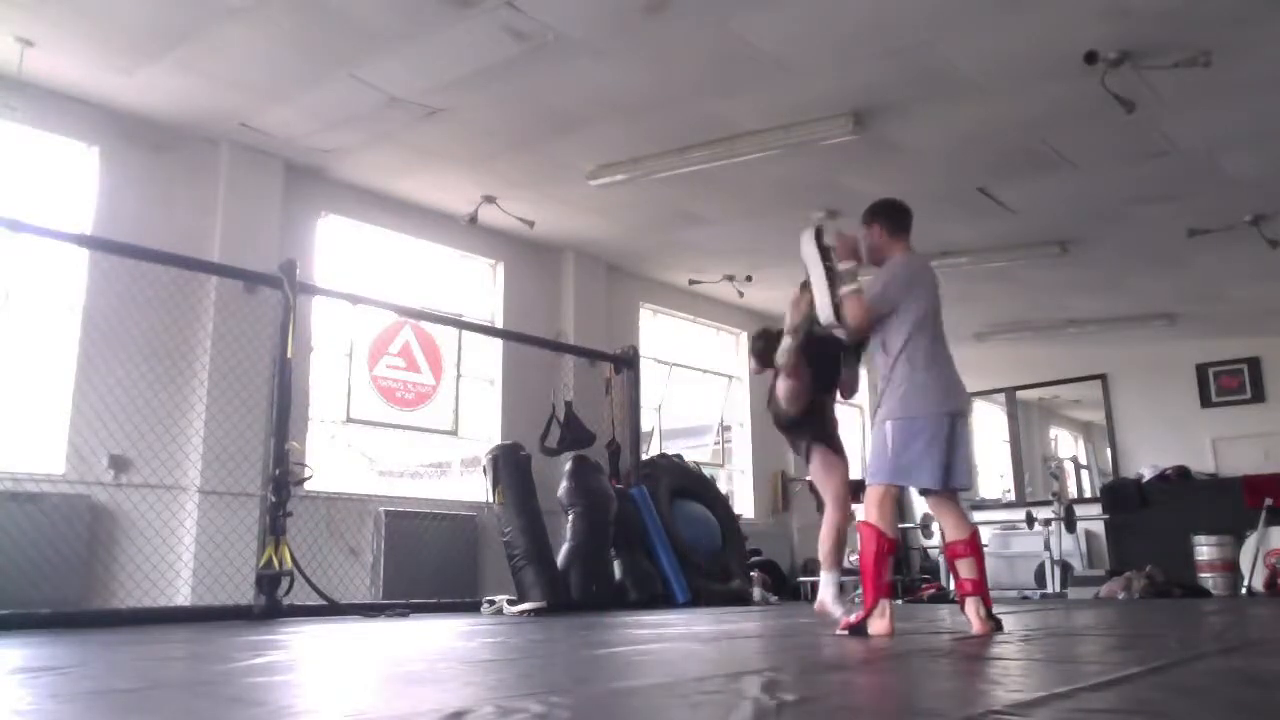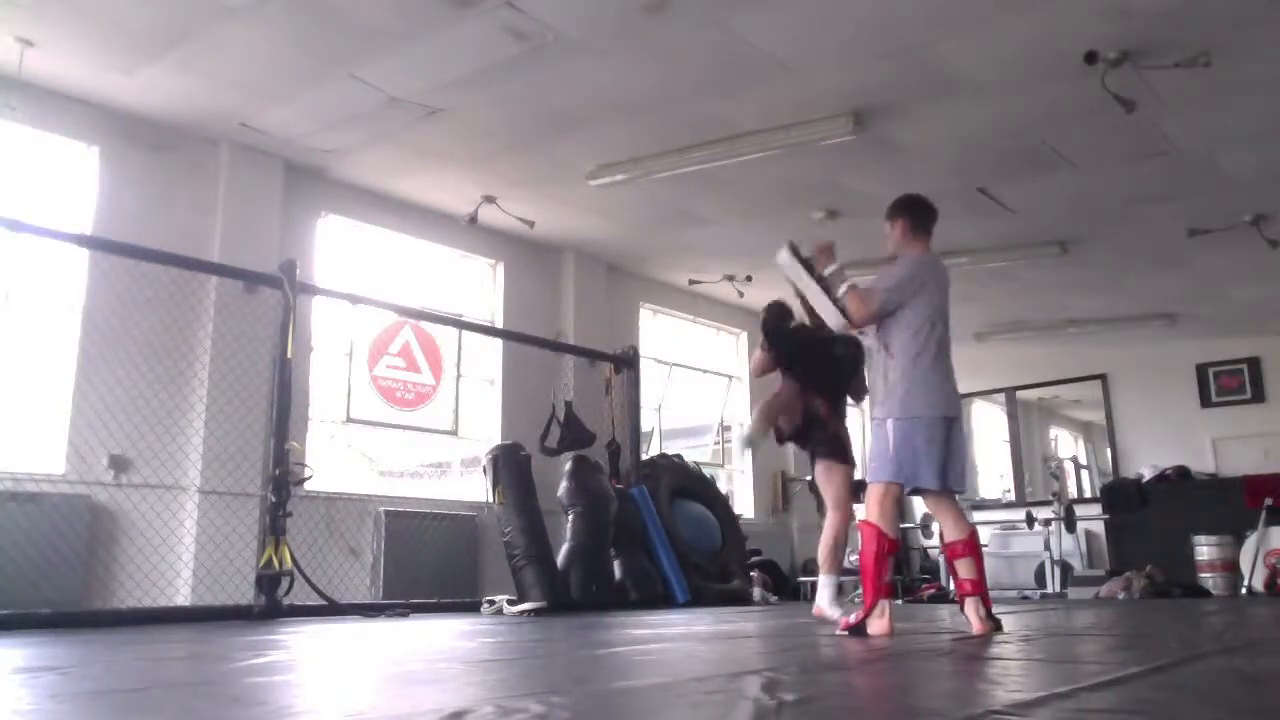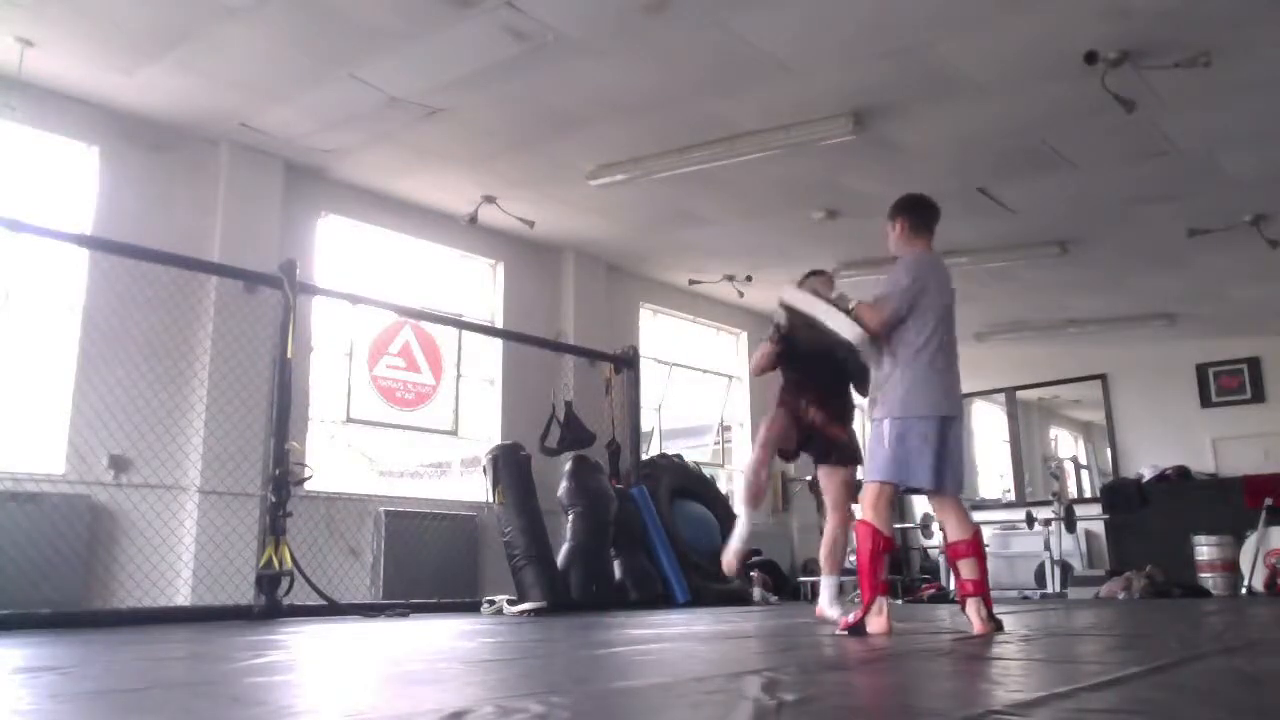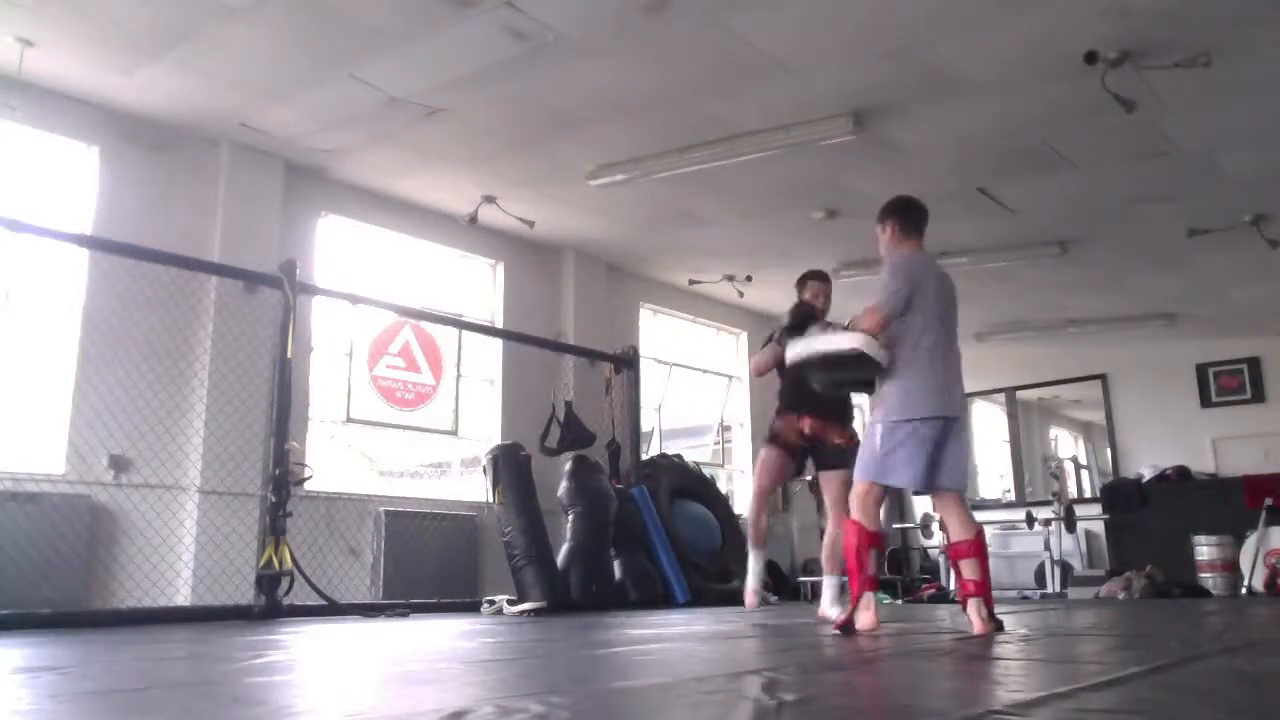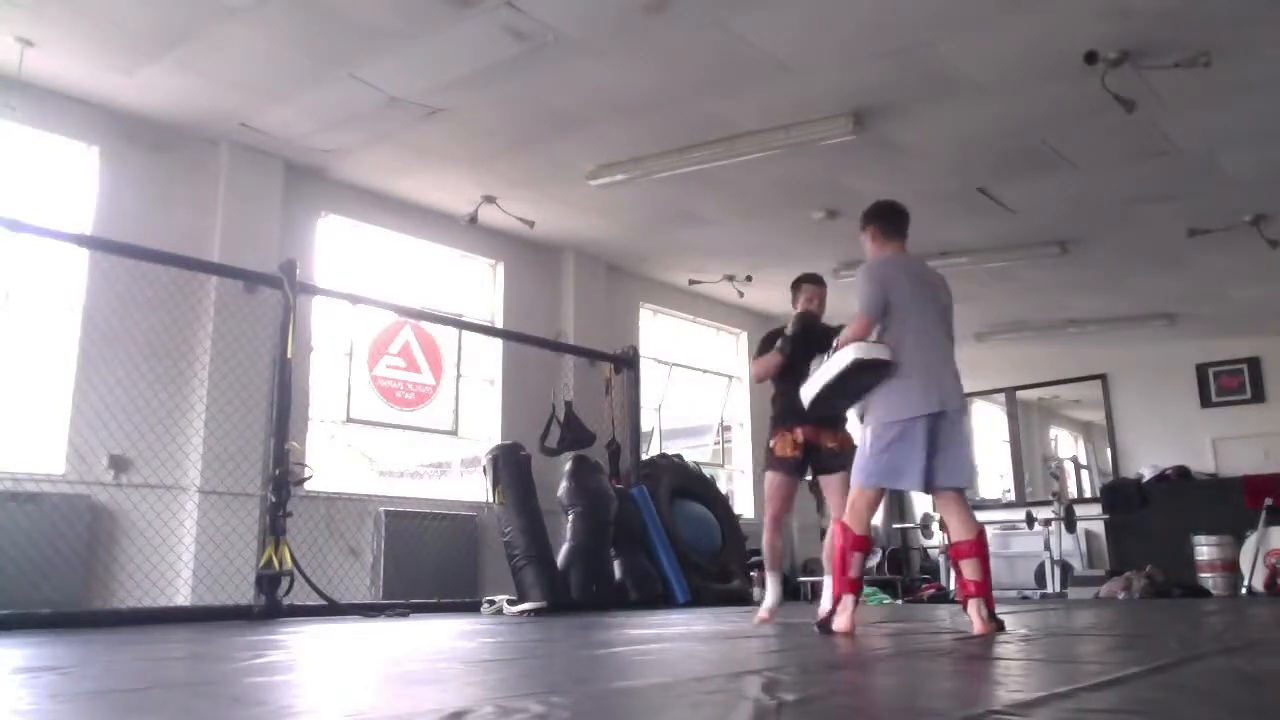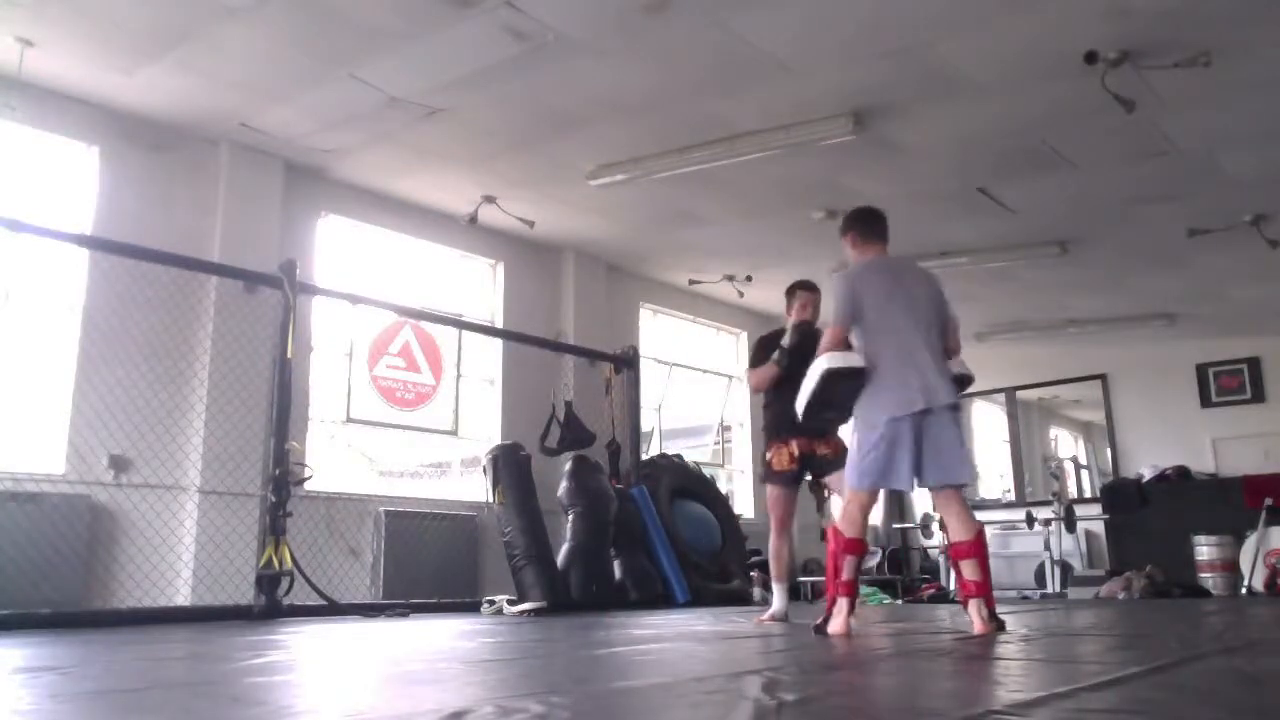
dt=0.1s
person 1, frame 1
left shoulder: (899, 270)
right shoulder: (916, 271)
left elbow: (855, 320)
right elbow: (874, 326)
left wrist: (843, 266)
left hip: (909, 403)
right hip: (940, 402)
left knee: (880, 498)
right knee: (945, 502)
left ankle: (877, 610)
right ankle: (978, 608)
person 1, frame 2
left shoulder: (913, 267)
right shoulder: (928, 269)
left elbow: (859, 313)
right elbow: (883, 318)
left wrist: (831, 270)
left hip: (907, 402)
right hip: (935, 403)
left knee: (881, 497)
right knee: (942, 501)
left ankle: (876, 610)
right ankle: (977, 607)
person 1, frame 3
left shoulder: (912, 266)
right shoulder: (937, 272)
left elbow: (874, 320)
left wrist: (843, 306)
right wrist: (861, 311)
left hip: (906, 402)
right hip: (941, 403)
left knee: (876, 498)
right knee: (947, 502)
left ankle: (874, 607)
right ankle: (979, 608)
person 1, frame 4
left shoulder: (901, 267)
right shoulder: (940, 276)
left elbow: (873, 324)
left wrist: (844, 330)
right wrist: (862, 325)
left hip: (905, 403)
right hip: (945, 402)
left knee: (864, 497)
right knee: (951, 501)
left ankle: (864, 605)
right ankle: (979, 608)
person 1, frame 5
left shoulder: (877, 271)
right shoulder: (935, 278)
left elbow: (858, 333)
left wrist: (835, 354)
left hip: (896, 402)
right hip: (945, 400)
left knee: (861, 500)
right knee: (952, 501)
left ankle: (845, 606)
right ankle: (979, 607)
person 1, frame 6
left shoulder: (851, 277)
right shoulder: (924, 278)
left elbow: (833, 343)
right elbow: (952, 345)
left wrist: (825, 361)
left hip: (883, 403)
right hip: (936, 397)
left knee: (856, 503)
right knee: (951, 500)
left ankle: (840, 610)
right ankle: (980, 607)
person 2, frame 1
left shoulder: (834, 344)
right shoulder: (787, 334)
left elbow: (846, 392)
right elbow: (758, 364)
left wrist: (852, 362)
left hip: (819, 418)
right hip: (792, 407)
left knee: (839, 503)
right knee: (794, 383)
left ankle: (828, 595)
right ankle: (790, 342)
person 2, frame 2
left shoulder: (848, 345)
right shoulder: (794, 335)
left elbow: (858, 395)
right elbow: (757, 370)
left wrist: (853, 363)
right wrist: (769, 339)
left hip: (830, 423)
right hip: (795, 416)
left knee: (841, 507)
right knee: (787, 390)
left ankle: (826, 598)
right ankle: (751, 436)
person 2, frame 3
right shoulder: (791, 332)
left elbow: (864, 385)
right elbow: (756, 368)
left wrist: (855, 364)
right wrist: (782, 329)
left hip: (836, 424)
right hip: (796, 413)
left knee: (840, 510)
right knee: (771, 432)
left ankle: (827, 599)
right ankle: (742, 530)
person 2, frame 4
right shoulder: (788, 334)
right elbow: (757, 368)
right wrist: (786, 332)
left hip: (835, 428)
right hip: (794, 422)
left knee: (839, 512)
right knee: (760, 490)
left ankle: (830, 600)
right ankle: (755, 572)
person 2, frame 5
left shoulder: (835, 336)
right shoulder: (776, 337)
right elbow: (757, 374)
right wrist: (790, 337)
left hip: (830, 431)
right hip: (788, 431)
left knee: (843, 513)
right knee: (774, 515)
left ankle: (829, 599)
right ankle: (772, 597)
person 2, frame 6
right shoulder: (768, 343)
right elbow: (755, 383)
right wrist: (786, 350)
left hip: (823, 438)
right hip: (782, 442)
right knee: (779, 524)
right ankle: (779, 603)
